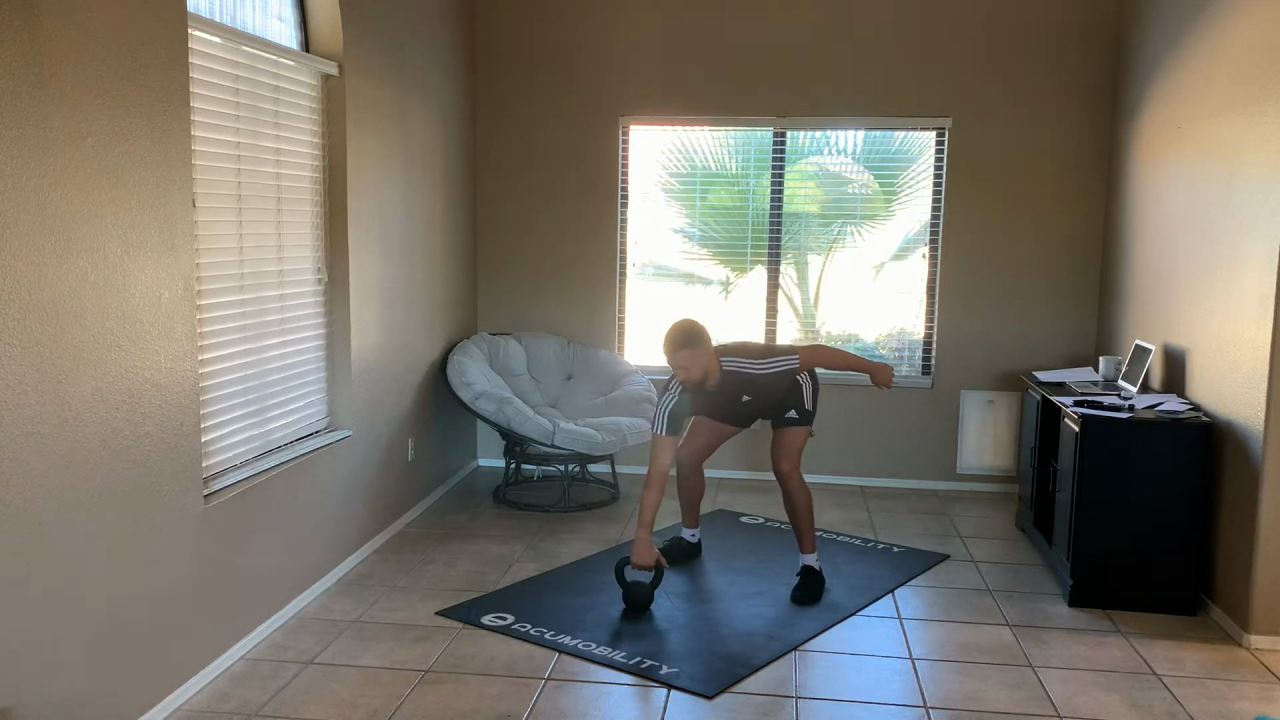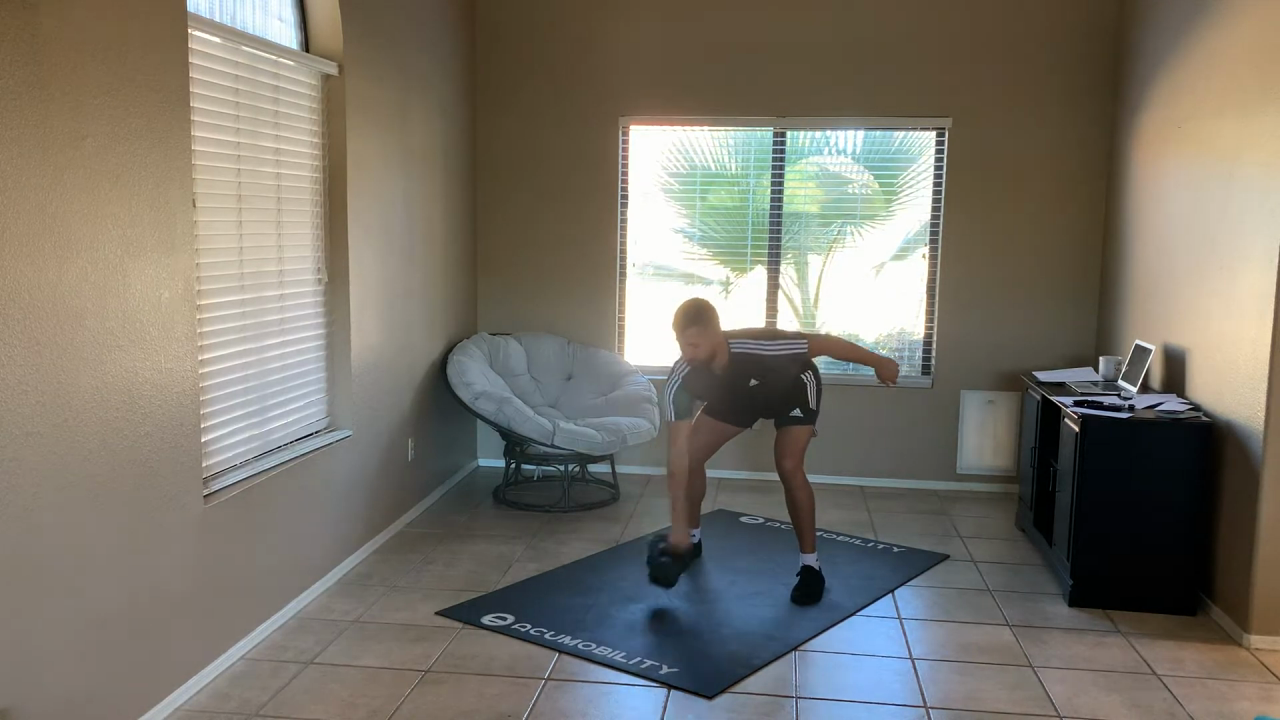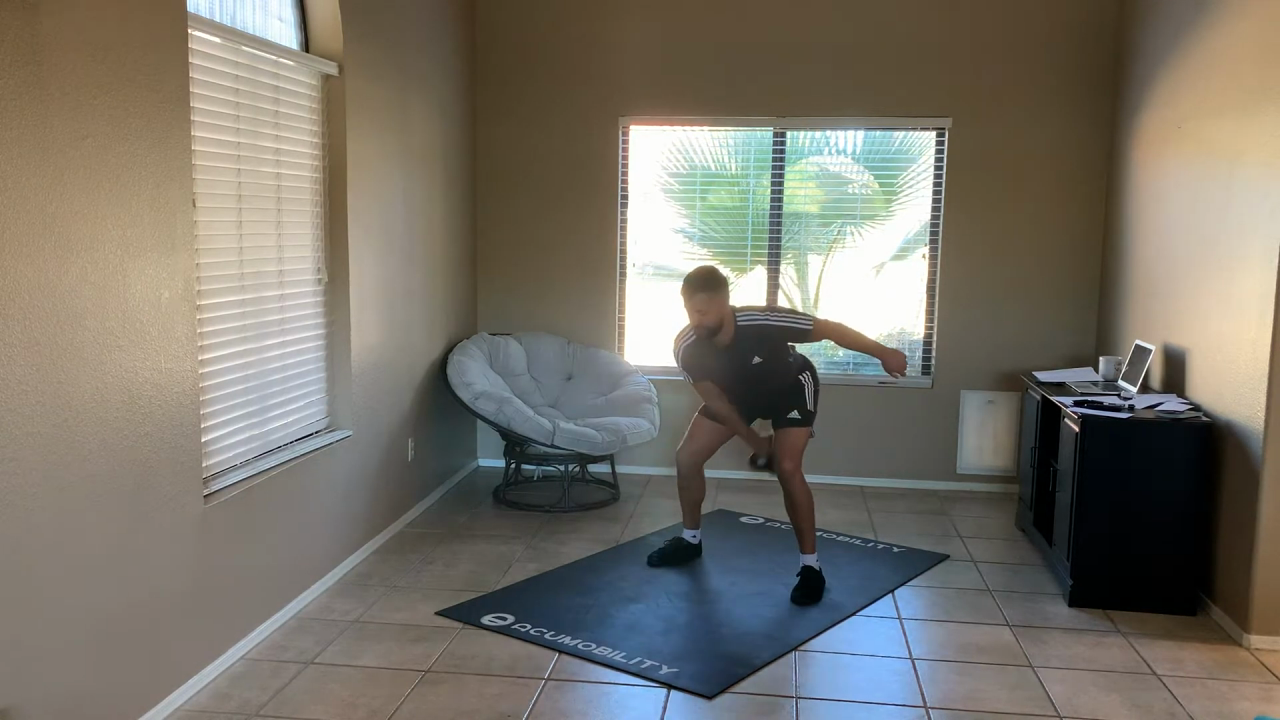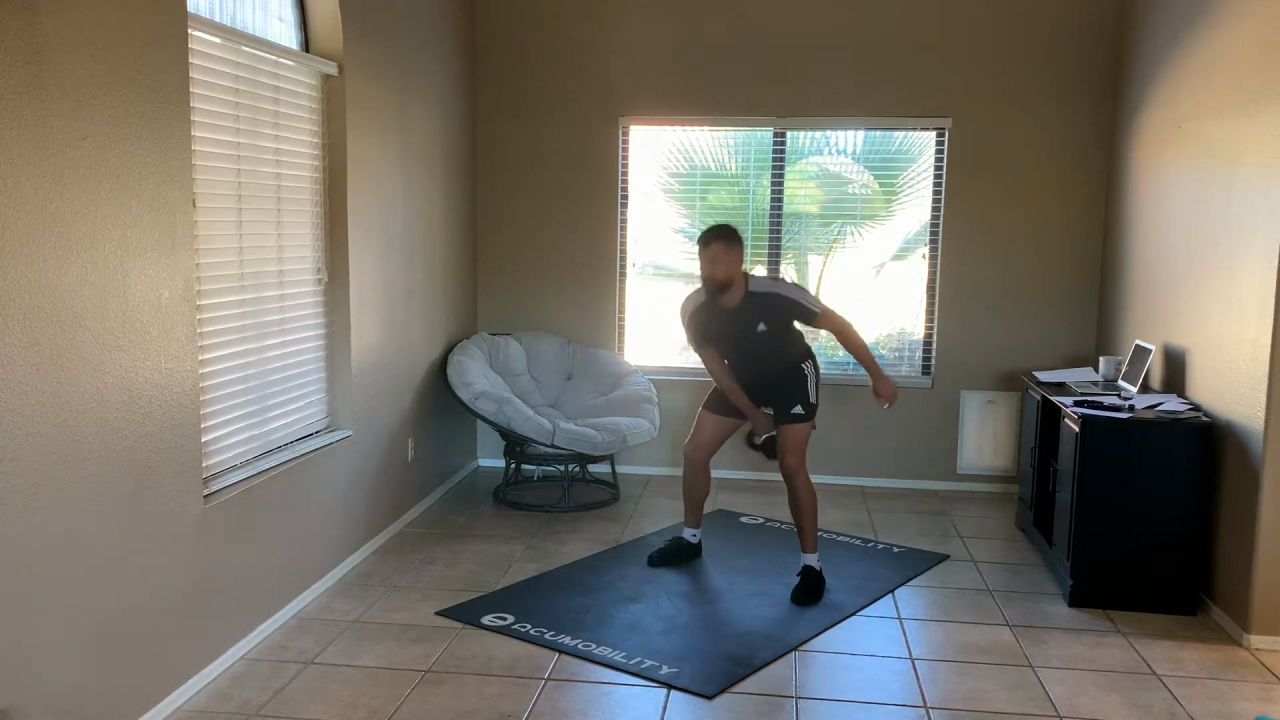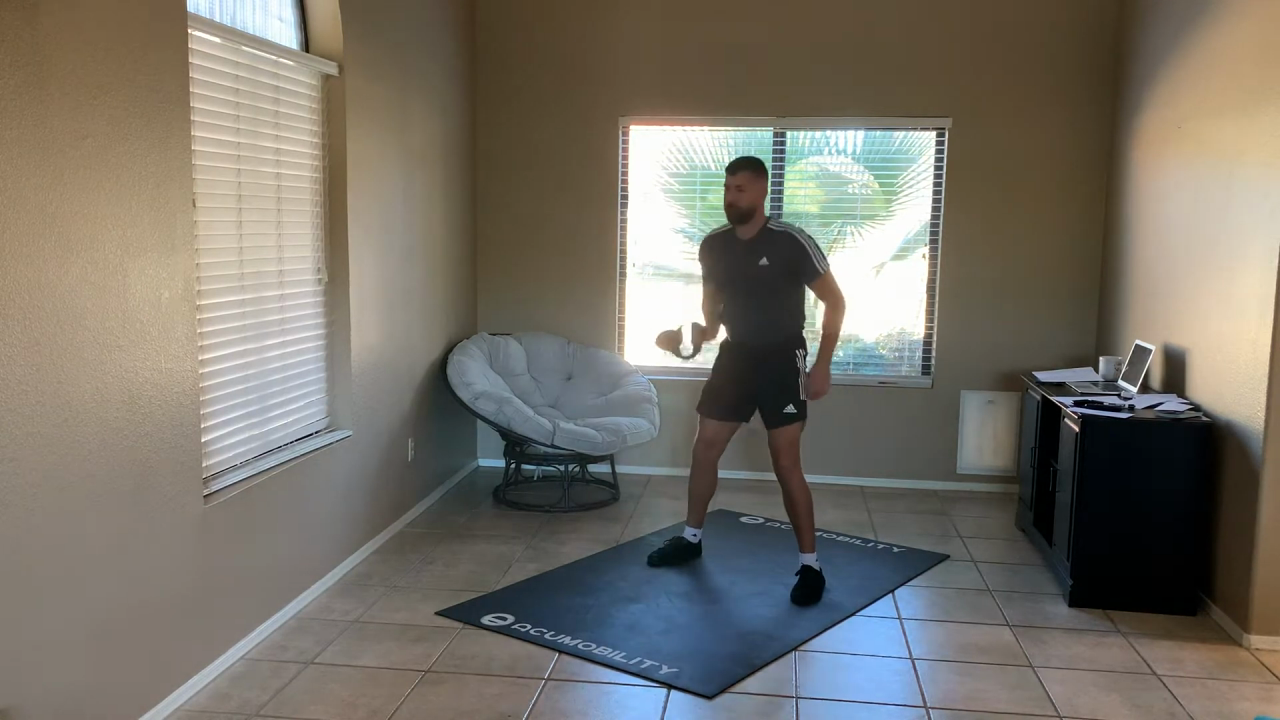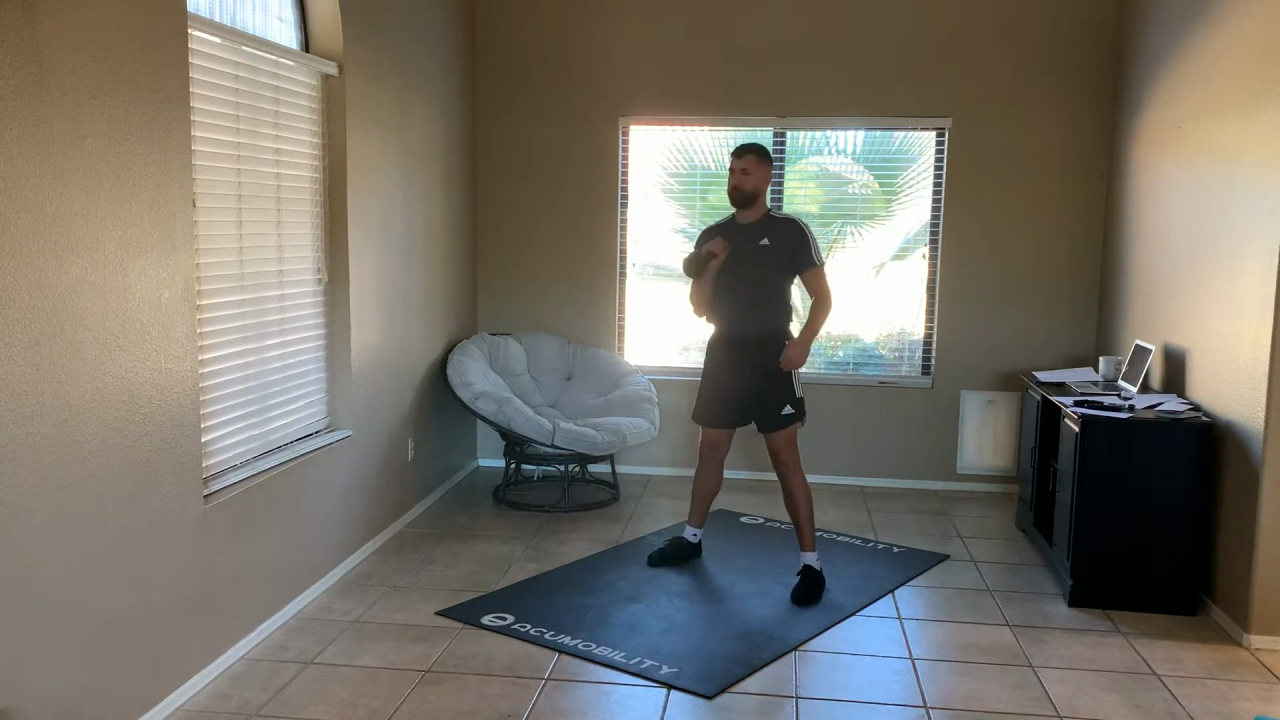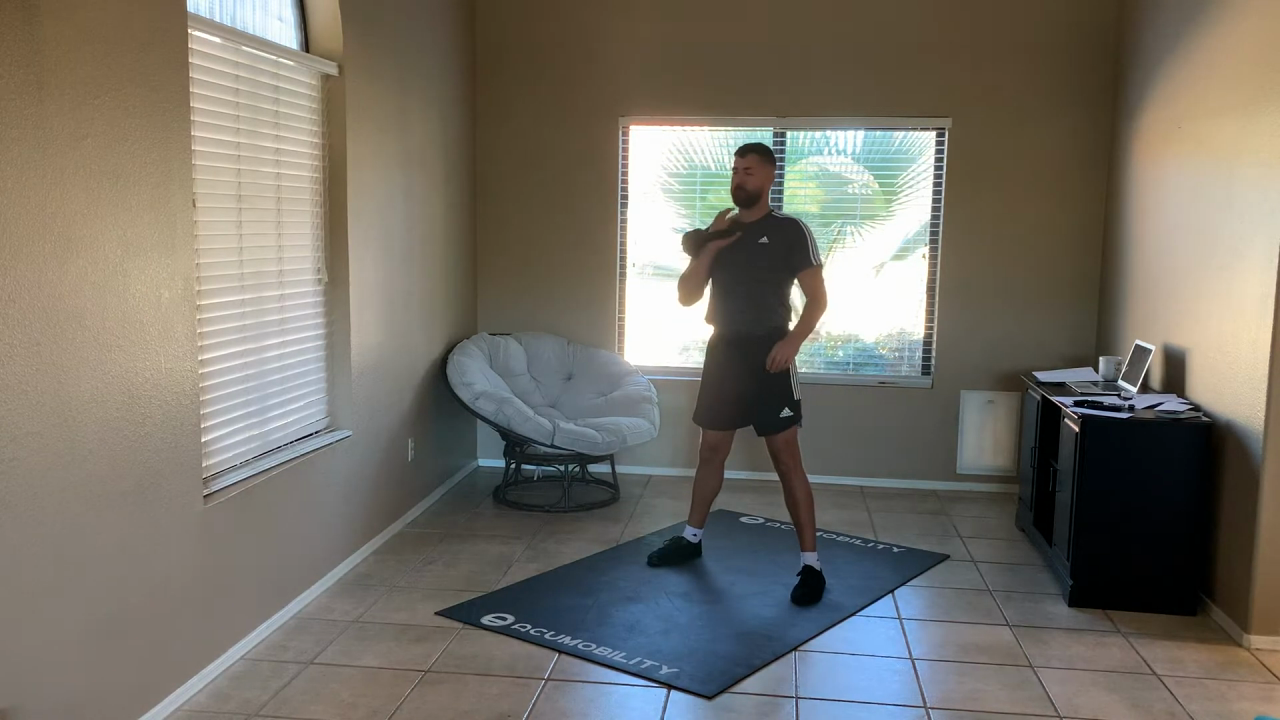
dt=0.3s
person 1, frame 1
left shoulder: (751, 364)
right shoulder: (675, 397)
left elbow: (815, 353)
right elbow: (658, 469)
left wrist: (873, 368)
right wrist: (642, 537)
left hip: (789, 389)
left knee: (785, 468)
right knee: (686, 457)
left ankle: (810, 566)
right ankle: (690, 539)
person 1, frame 2
left shoulder: (759, 347)
right shoulder: (682, 378)
left elbow: (825, 343)
right elbow: (678, 452)
left wrist: (878, 363)
right wrist: (678, 524)
left hip: (793, 389)
right hip: (738, 397)
left knee: (789, 467)
right knee: (690, 456)
left ankle: (810, 567)
right ankle: (692, 540)
person 1, frame 3
left shoulder: (764, 323)
right shoulder: (687, 348)
left elbow: (829, 329)
right elbow: (715, 400)
left wrist: (884, 354)
right wrist: (754, 441)
left hip: (792, 388)
right hip: (738, 392)
left knee: (786, 468)
right knee: (687, 457)
left ankle: (810, 566)
right ankle: (690, 539)
person 1, frame 4
left shoulder: (776, 296)
right shoulder: (694, 311)
left elbow: (837, 326)
right elbow: (718, 368)
left wrist: (876, 375)
right wrist: (753, 414)
left hip: (792, 373)
right hip: (742, 377)
left knee: (791, 462)
right knee: (695, 451)
left ankle: (811, 565)
right ankle: (690, 538)
person 1, frame 5
left shoulder: (791, 241)
right shoulder: (713, 245)
left elbow: (834, 301)
left wrist: (822, 363)
right wrist: (708, 326)
left hip: (782, 360)
right hip: (735, 356)
left knee: (785, 464)
right knee: (704, 449)
left ankle: (810, 565)
right ankle: (691, 537)
person 1, frame 6
left shoulder: (790, 231)
right shoulder: (712, 236)
left elbow: (822, 296)
right elbow: (701, 307)
left wrist: (804, 341)
right wrist: (710, 268)
left hip: (771, 353)
right hip: (723, 351)
left knee: (785, 458)
right knee: (710, 449)
left ankle: (810, 563)
right ankle: (691, 537)
person 1, frame 7
left shoulder: (791, 231)
right shoulder: (718, 233)
left elbow: (817, 297)
right elbow: (686, 296)
left wrist: (792, 341)
right wrist: (709, 247)
left hip: (768, 354)
right hip: (723, 351)
left knee: (786, 459)
right knee: (711, 450)
left ankle: (811, 564)
right ankle: (692, 537)
